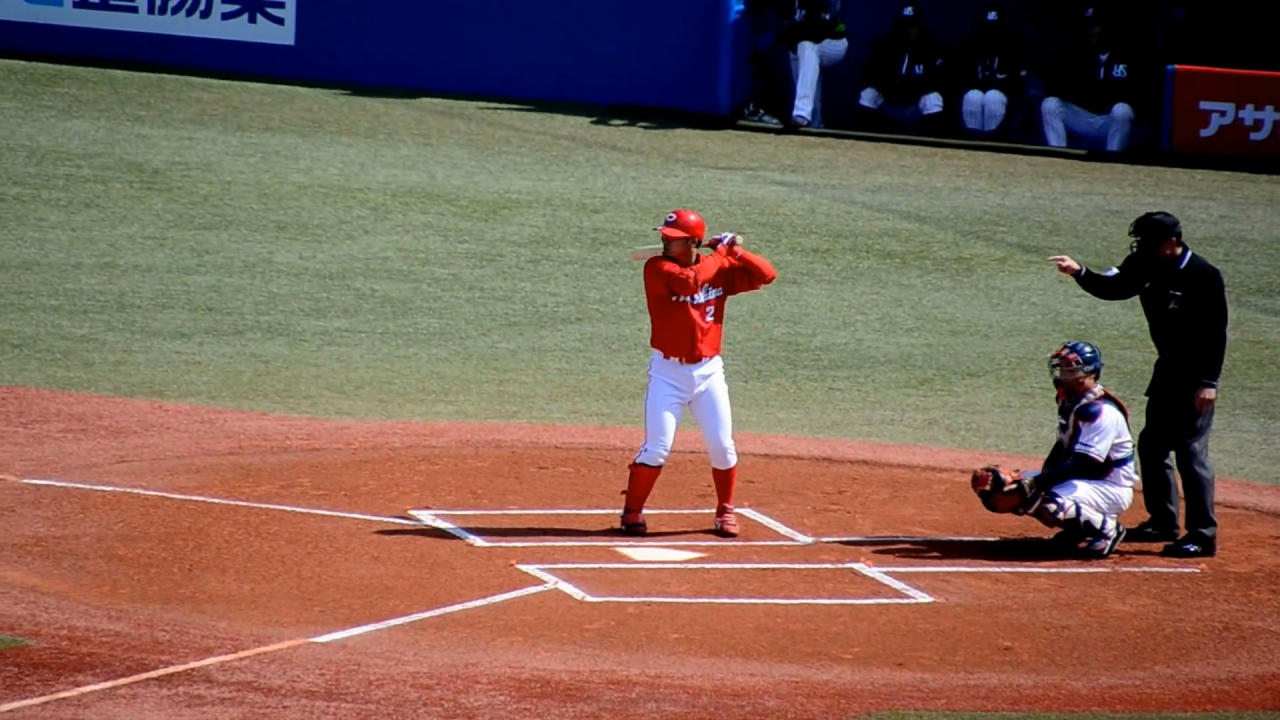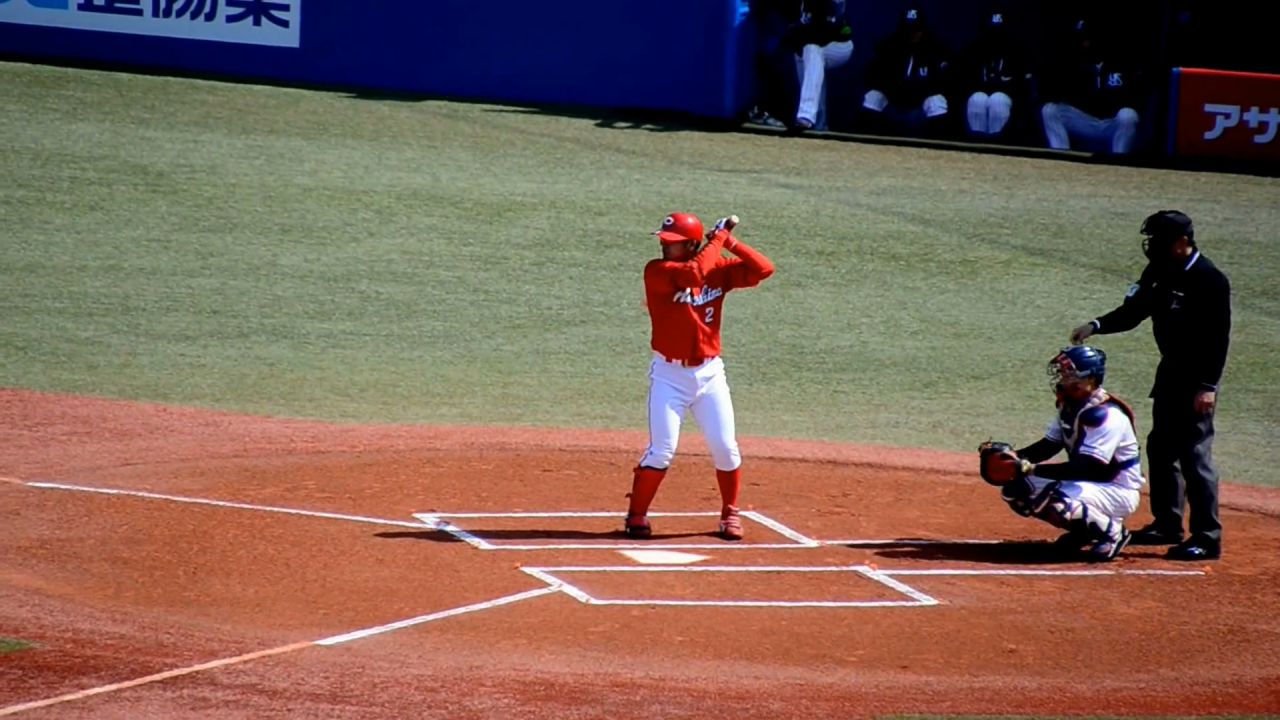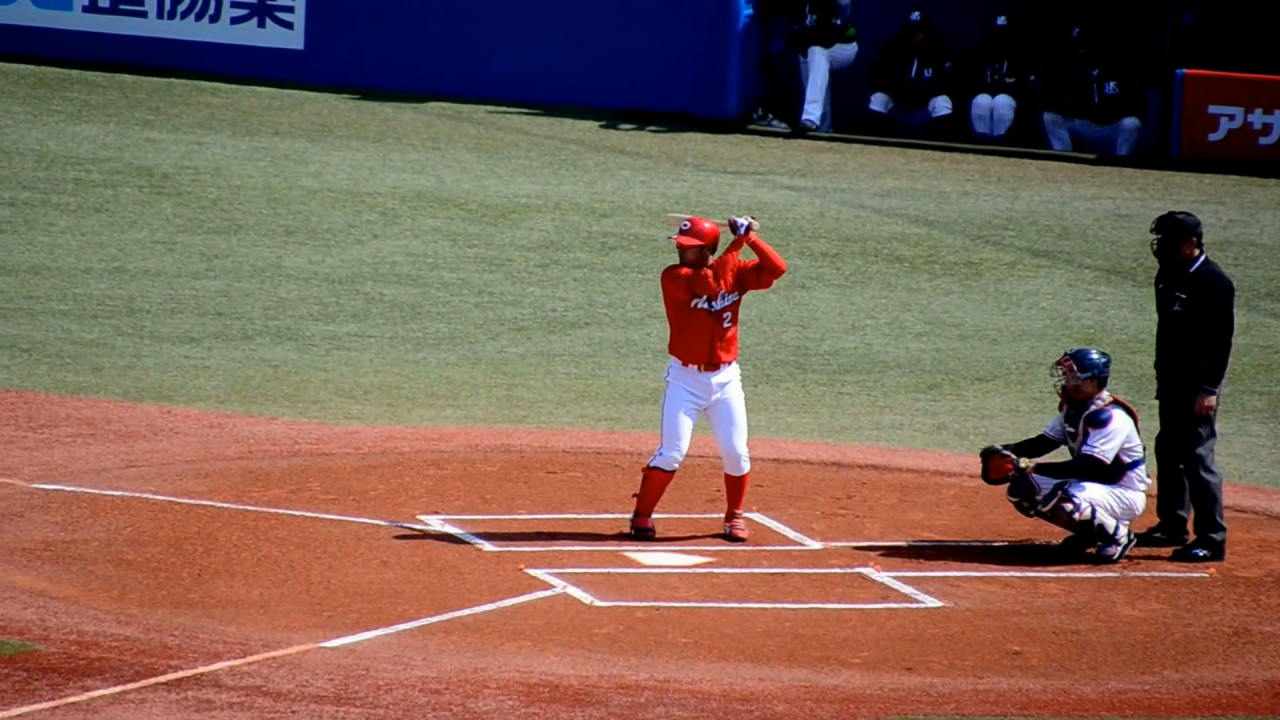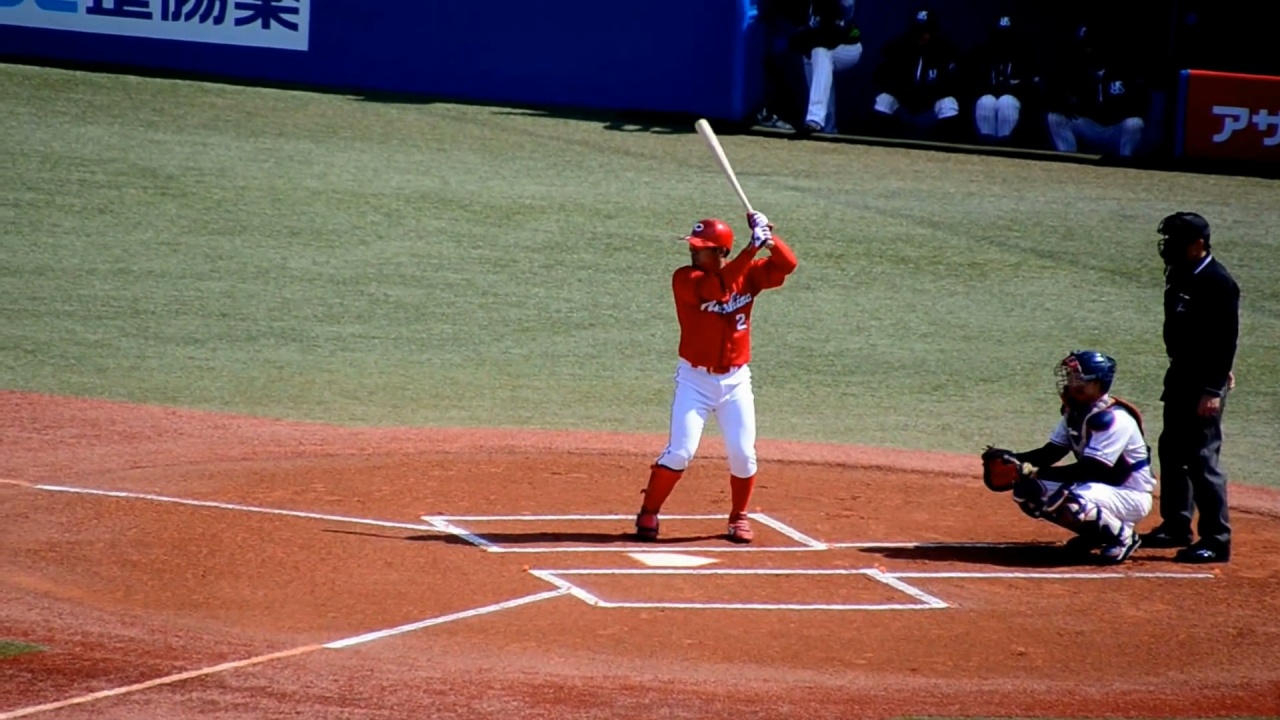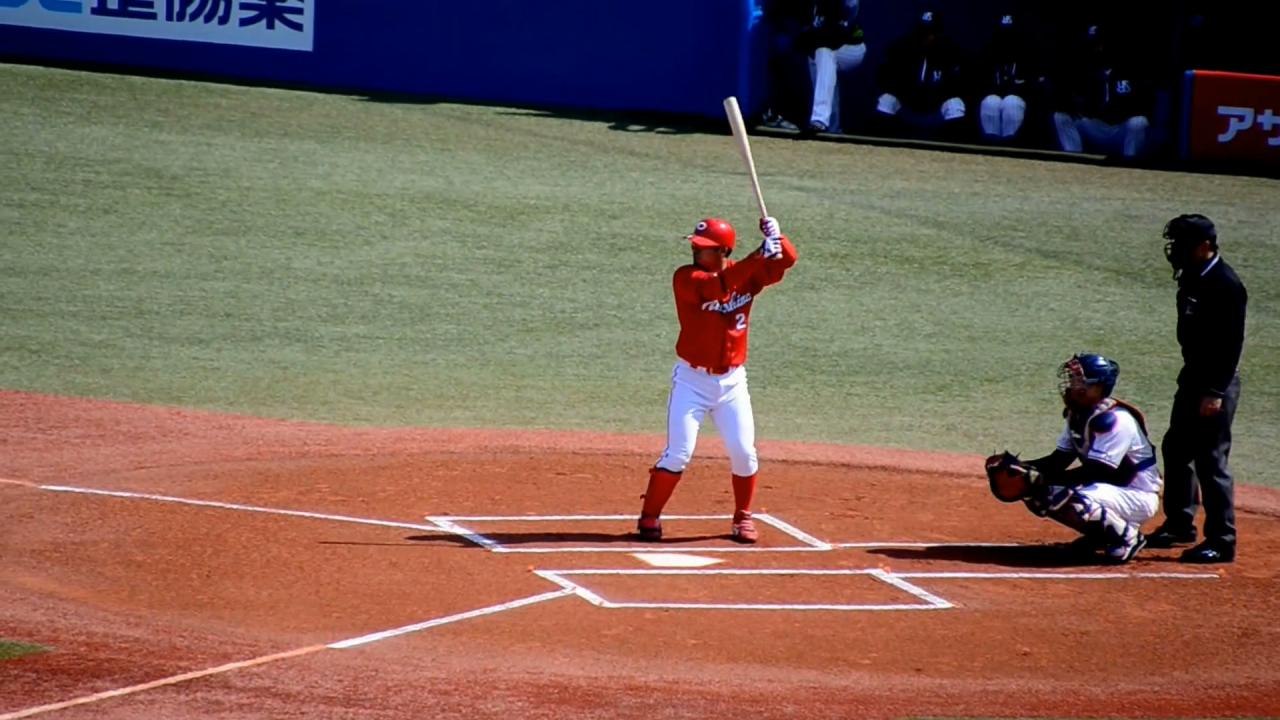
dt=0.2s
person 1, frame 1
left shoulder: (1204, 276)
right shoulder: (1144, 268)
left elbow: (1217, 332)
right elbow: (1108, 287)
left wrist: (1209, 382)
right wrist: (1079, 273)
left hip: (1195, 375)
right hip: (1167, 369)
left knee: (1190, 450)
right knee: (1152, 446)
left ankle: (1203, 535)
right ankle: (1163, 522)
person 1, frame 2
left shoulder: (1209, 279)
right shoulder: (1157, 271)
left elbow: (1218, 335)
right elbow: (1132, 311)
left wrist: (1207, 385)
right wrist: (1096, 326)
left hip: (1196, 376)
right hip: (1169, 371)
left knee: (1194, 453)
right knee: (1161, 448)
left ankle: (1207, 538)
right ankle: (1166, 524)
person 1, frame 3
left shoulder: (1214, 281)
right shoulder: (1167, 274)
left elbow: (1222, 339)
left wrist: (1210, 388)
left hip: (1198, 380)
right hip: (1171, 375)
left knee: (1197, 455)
right knee: (1168, 451)
left ankle: (1212, 539)
right ankle: (1173, 526)
person 1, frame 4
left shoulder: (1218, 283)
right shoulder: (1179, 274)
left elbow: (1226, 340)
left wrist: (1212, 390)
left hip: (1203, 381)
right hip: (1178, 375)
left knee: (1202, 458)
right knee: (1171, 452)
left ankle: (1216, 540)
right ankle: (1176, 527)
person 1, frame 5
left shoulder: (1225, 284)
right shoulder: (1191, 276)
left elbow: (1232, 342)
left wrist: (1216, 391)
left hip: (1215, 382)
right hip: (1192, 376)
left knee: (1211, 459)
right knee: (1176, 449)
left ankle: (1222, 541)
right ankle: (1180, 524)
person 2, frame 1
left shoulder: (721, 269)
right shoulder: (656, 268)
left elbow: (767, 274)
right elbow: (687, 282)
left wrist: (731, 249)
right wrist: (717, 251)
left hip: (709, 371)
right hip: (668, 371)
left knee: (722, 446)
right knee: (657, 447)
left ankle: (725, 511)
right ankle: (632, 511)
person 2, frame 2
left shoulder: (719, 269)
right shoulder: (656, 270)
left elbow: (764, 269)
right elbow: (694, 273)
left wrist: (729, 240)
right wrist: (719, 237)
left hip: (710, 372)
right hip: (669, 374)
left knee: (725, 447)
right knee: (661, 450)
left ankle: (730, 513)
right ankle: (637, 514)
person 2, frame 3
left shoulder: (735, 272)
right shoulder: (673, 276)
left elbow: (776, 268)
right elbow: (709, 282)
left wrist: (751, 236)
right wrist: (738, 240)
left hip: (726, 378)
right hip: (685, 378)
left knee: (736, 452)
right knee: (671, 453)
left ankle: (734, 516)
right ankle: (642, 514)
person 2, frame 4
left shoulder: (748, 273)
right shoulder: (684, 278)
left elbow: (787, 263)
right elbow: (716, 287)
left wrist: (766, 232)
right wrist: (751, 249)
left hip: (736, 380)
right hip: (694, 379)
left knee: (743, 454)
right knee: (680, 451)
left ankle: (739, 518)
right ankle: (648, 513)
person 2, frame 5
left shoulder: (747, 273)
right shoulder: (686, 277)
left elbow: (788, 258)
right elbow: (718, 287)
left wrist: (775, 235)
right wrist: (758, 255)
left hip: (733, 380)
right hip: (692, 379)
left knee: (744, 453)
right knee: (678, 453)
left ankle: (743, 518)
right ankle: (649, 516)
person 3, frame 1
left shoulder: (1100, 411)
right shoulder: (1069, 401)
left elbow: (1080, 465)
right elbow: (1062, 449)
left wrist: (1034, 483)
left hip: (1110, 488)
right hip: (1079, 479)
left knee: (1048, 502)
left ankle: (1105, 528)
right ankle: (1082, 526)
person 3, frame 2
left shoulder: (1106, 415)
right shoulder: (1069, 406)
left elbow: (1084, 467)
right elbow: (1048, 447)
left wrist: (1030, 468)
right wrist: (1014, 456)
left hip: (1117, 492)
right hip: (1085, 483)
left knee: (1054, 502)
right knee: (1015, 489)
left ankle: (1111, 531)
right ankle: (1084, 528)
person 3, frame 3
left shoulder: (1110, 416)
right shoulder: (1072, 408)
left elbow: (1085, 467)
right elbow: (1043, 443)
left wrist: (1030, 466)
right wrist: (1005, 451)
left hip: (1124, 494)
right hip: (1092, 486)
left knee: (1062, 502)
right knee: (1021, 490)
left ankle: (1118, 534)
right ankle: (1089, 532)
person 3, frame 4
left shoulder: (1113, 418)
right shoulder: (1074, 411)
left elbow: (1087, 470)
right elbow: (1050, 453)
left wrist: (1033, 471)
right wrist: (1012, 459)
left hip: (1130, 496)
right hip: (1098, 487)
left knee: (1068, 502)
right knee: (1026, 491)
left ankle: (1122, 536)
right ankle: (1095, 533)
person 3, frame 5
left shoulder: (1115, 420)
right shoulder: (1077, 414)
left elbow: (1092, 473)
right elbow: (1059, 461)
left wrist: (1039, 477)
right wrist: (1021, 468)
left hip: (1138, 497)
right hip: (1106, 489)
left knee: (1074, 503)
right knee: (1033, 492)
left ankle: (1128, 536)
right ankle: (1098, 533)
